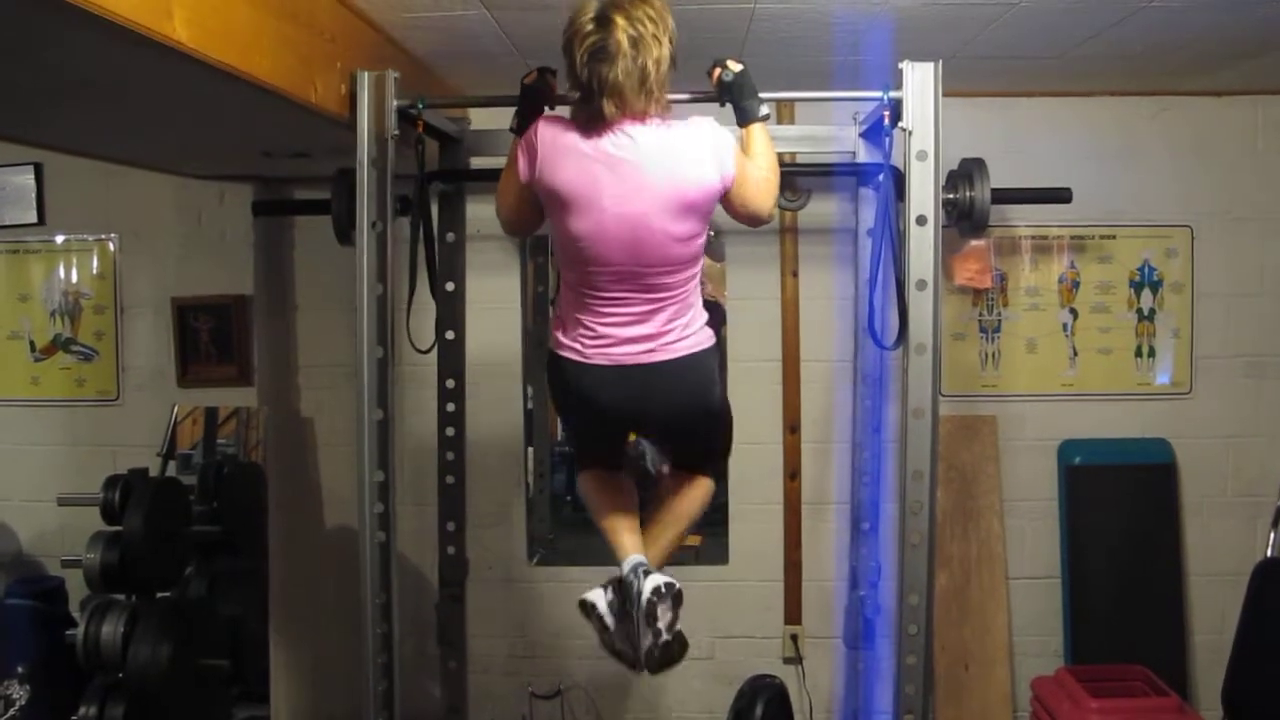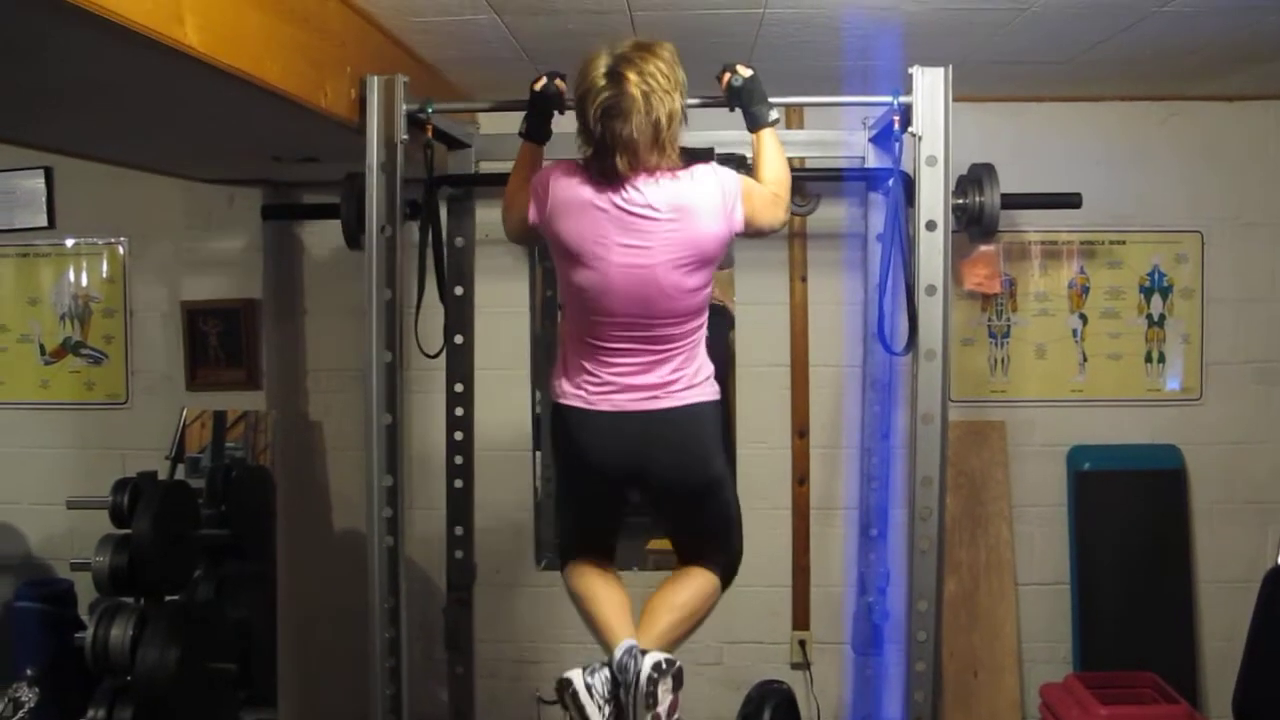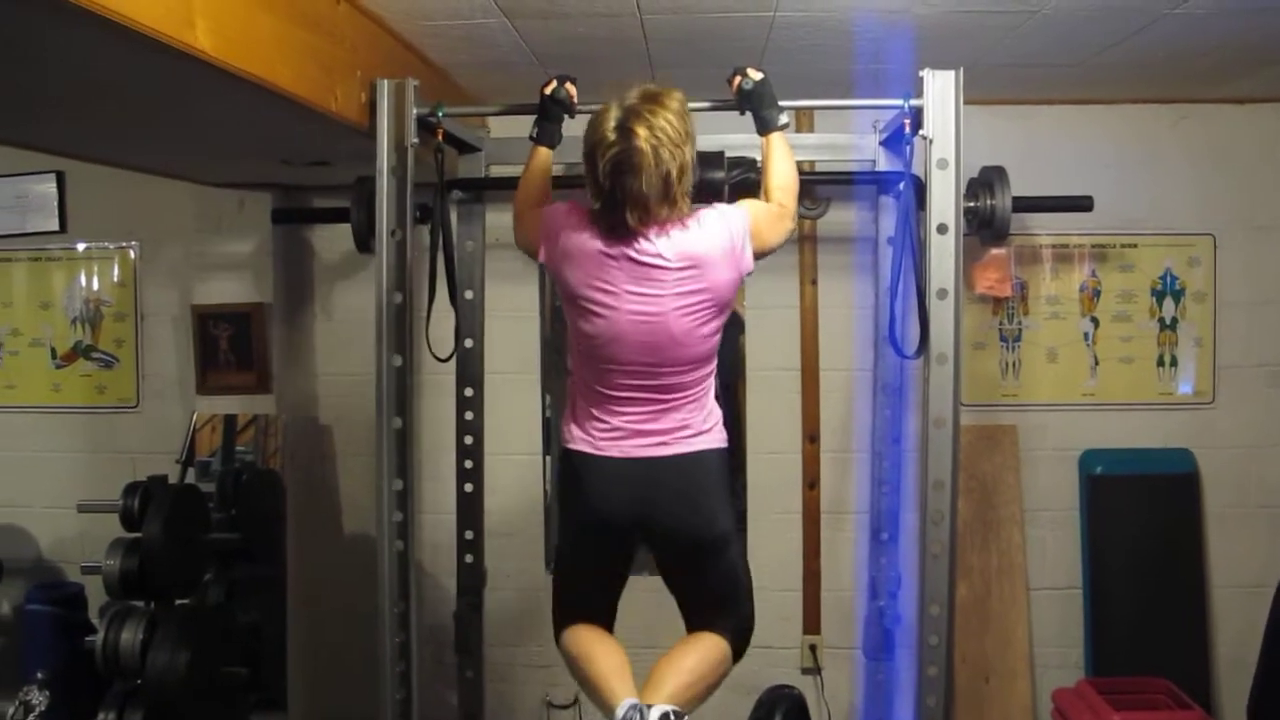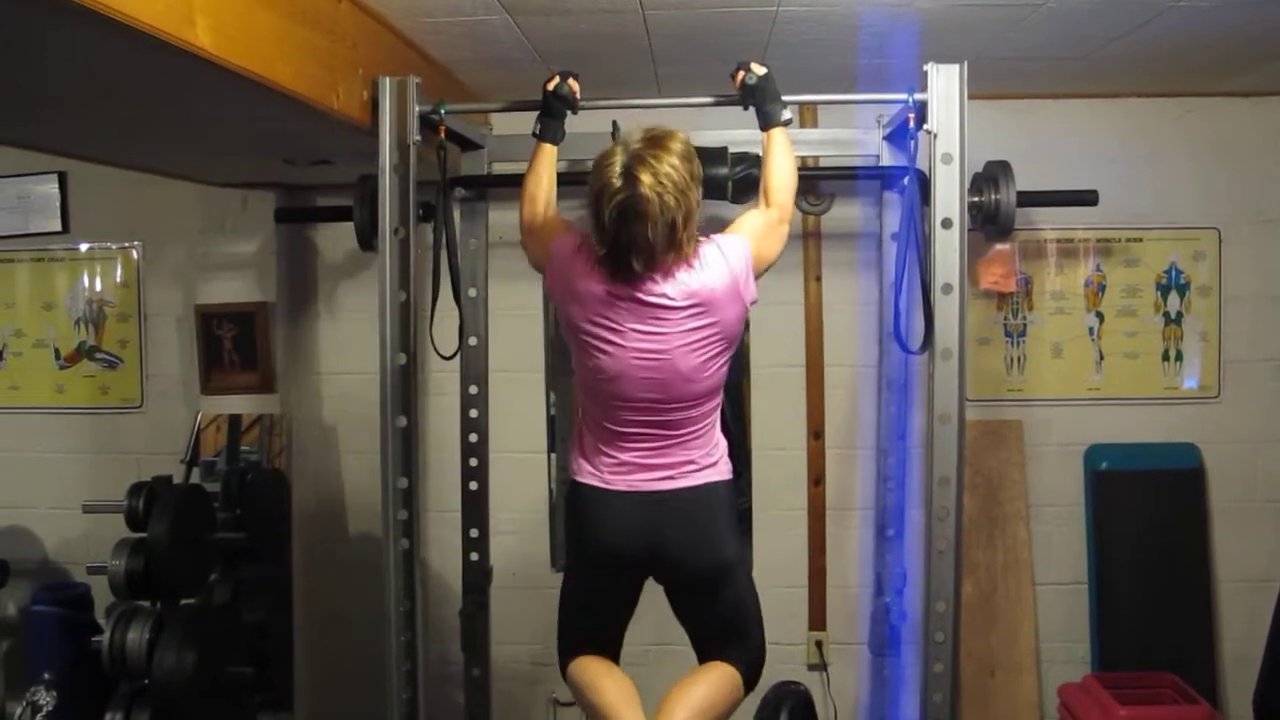
dt=0.3s
person 1, frame 1
left shoulder: (548, 143)
right shoulder: (703, 143)
left elbow: (513, 222)
right elbow: (761, 206)
right wrist: (750, 109)
left hip: (582, 372)
right hip: (681, 370)
left knee: (596, 461)
right knee: (703, 460)
left ankle: (631, 569)
right ankle: (649, 574)
person 1, frame 2
left shoulder: (560, 192)
right shoulder: (711, 192)
left elbow: (515, 223)
right elbow: (775, 207)
left wrist: (534, 128)
right wrist: (759, 113)
left hip: (586, 424)
right hip: (683, 423)
left knee: (582, 553)
right knee: (713, 557)
left ankle: (620, 659)
right ankle: (648, 658)
person 1, frame 3
left shoulder: (569, 241)
right shoulder: (719, 240)
left elbow: (525, 214)
right elbow: (782, 208)
left wrist: (546, 128)
right wrist: (768, 117)
left hip: (594, 476)
right hip: (691, 477)
left knee: (579, 621)
right knee: (725, 625)
person 1, frame 4
left shoulder: (574, 277)
right shoulder: (724, 274)
left elbow: (532, 219)
right elbow: (779, 208)
left wrist: (550, 126)
right wrist: (771, 112)
left hip: (602, 509)
right hip: (698, 509)
left knee: (584, 650)
right knee: (737, 655)
